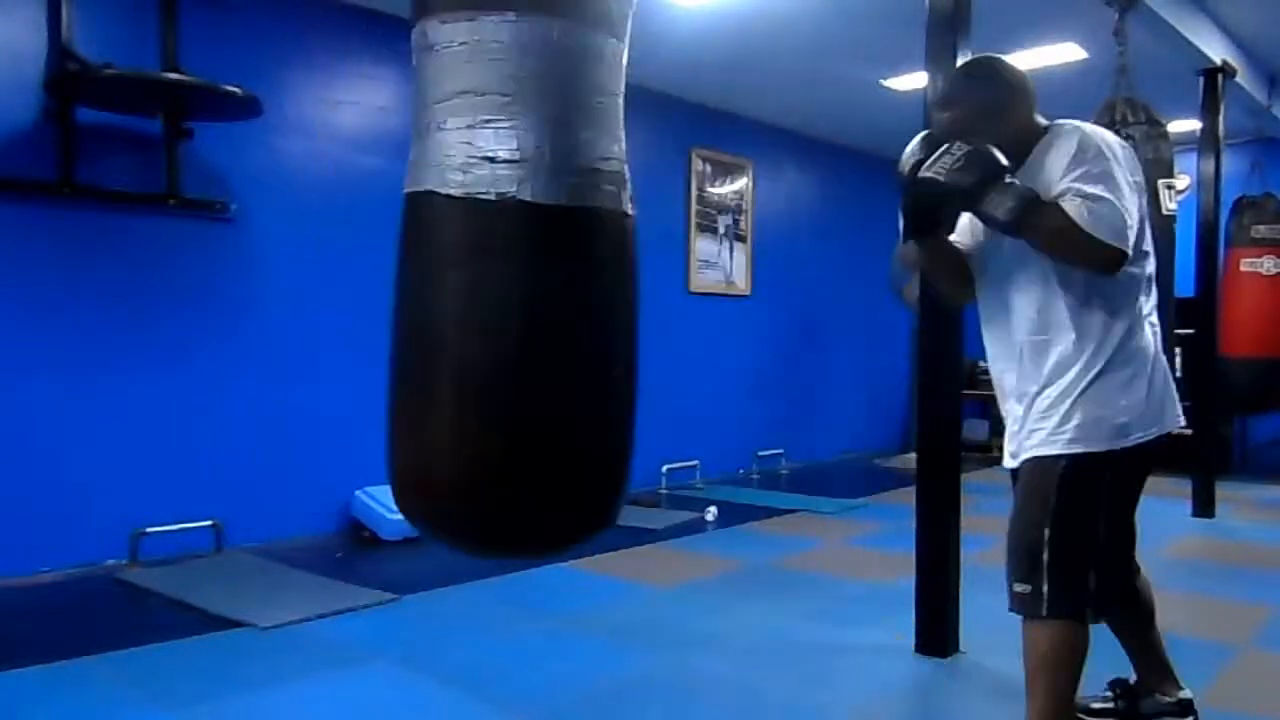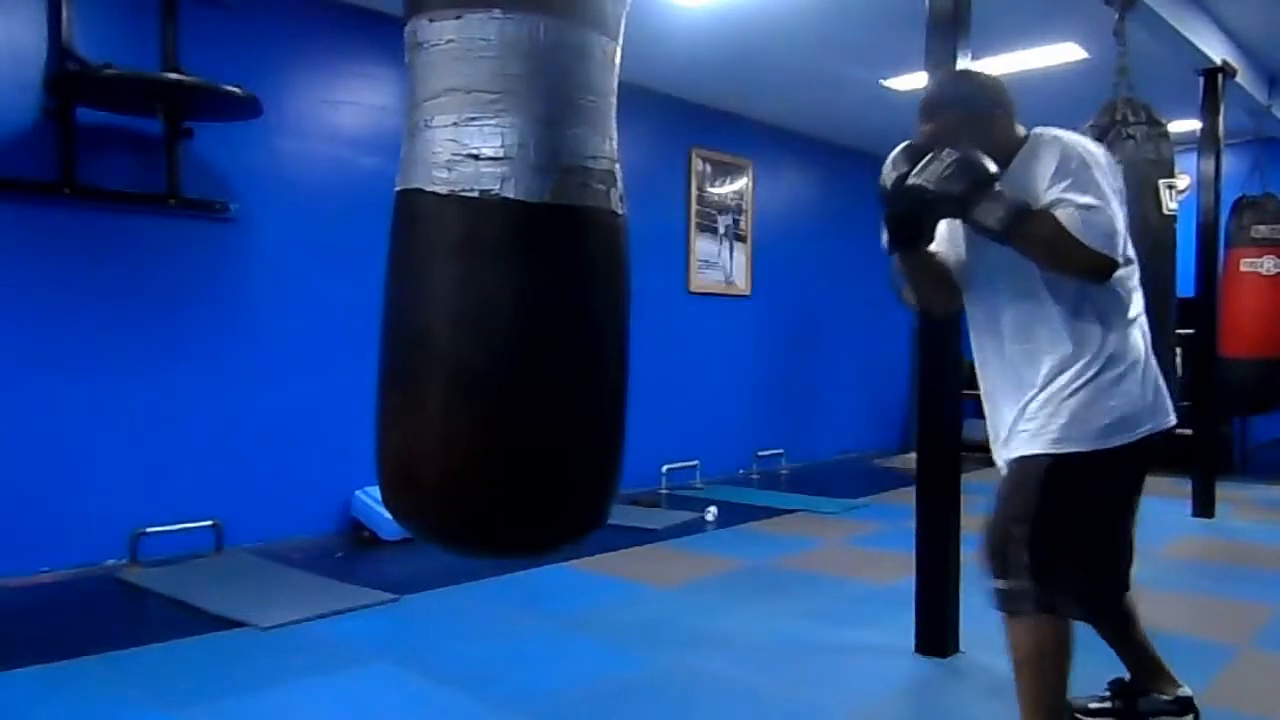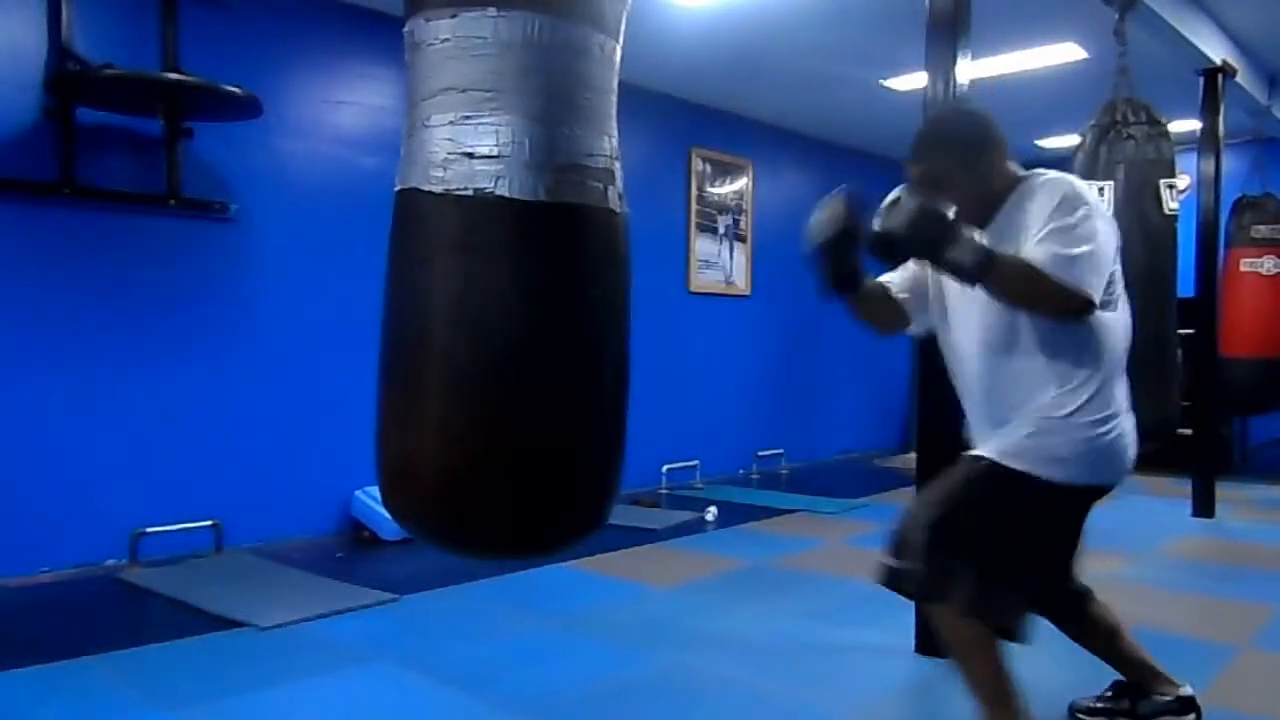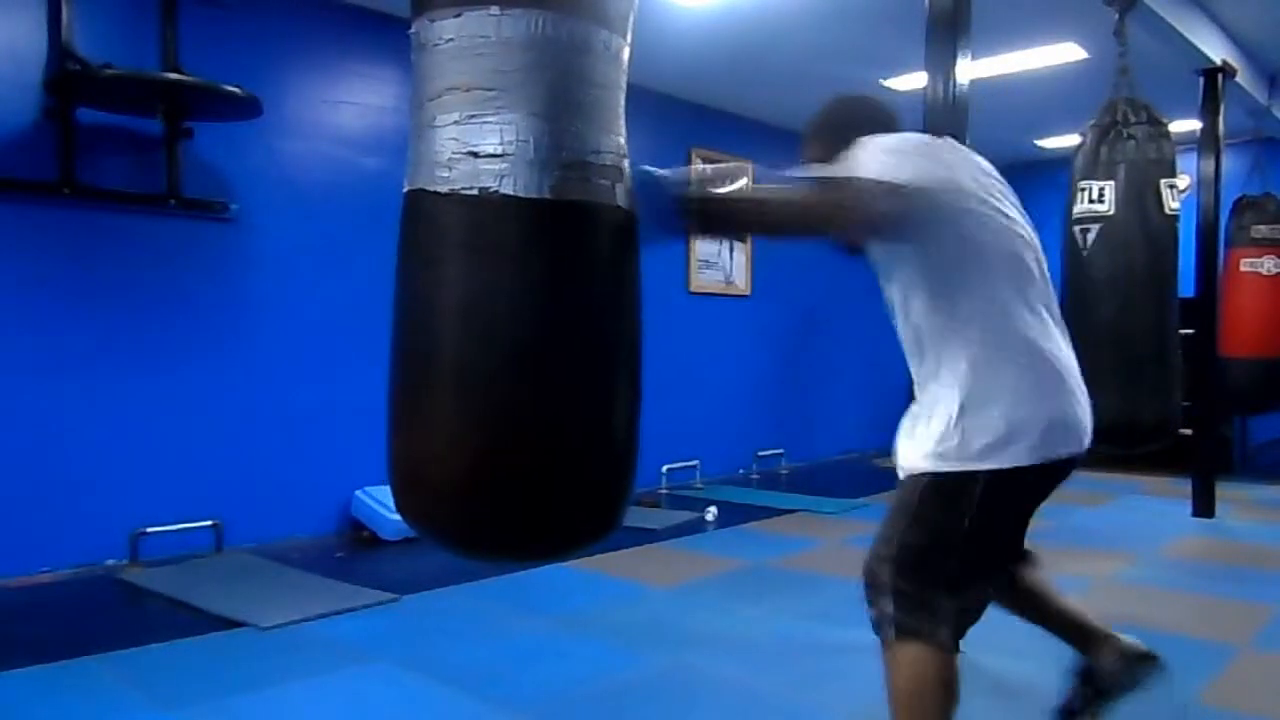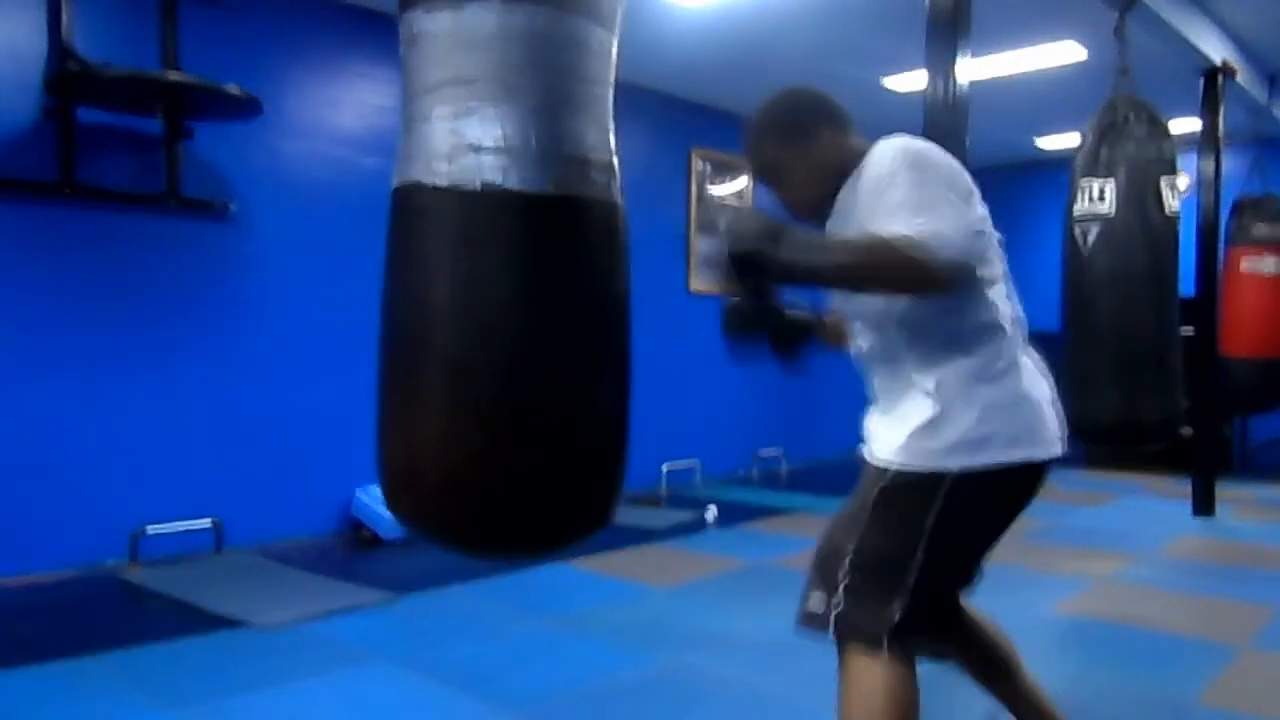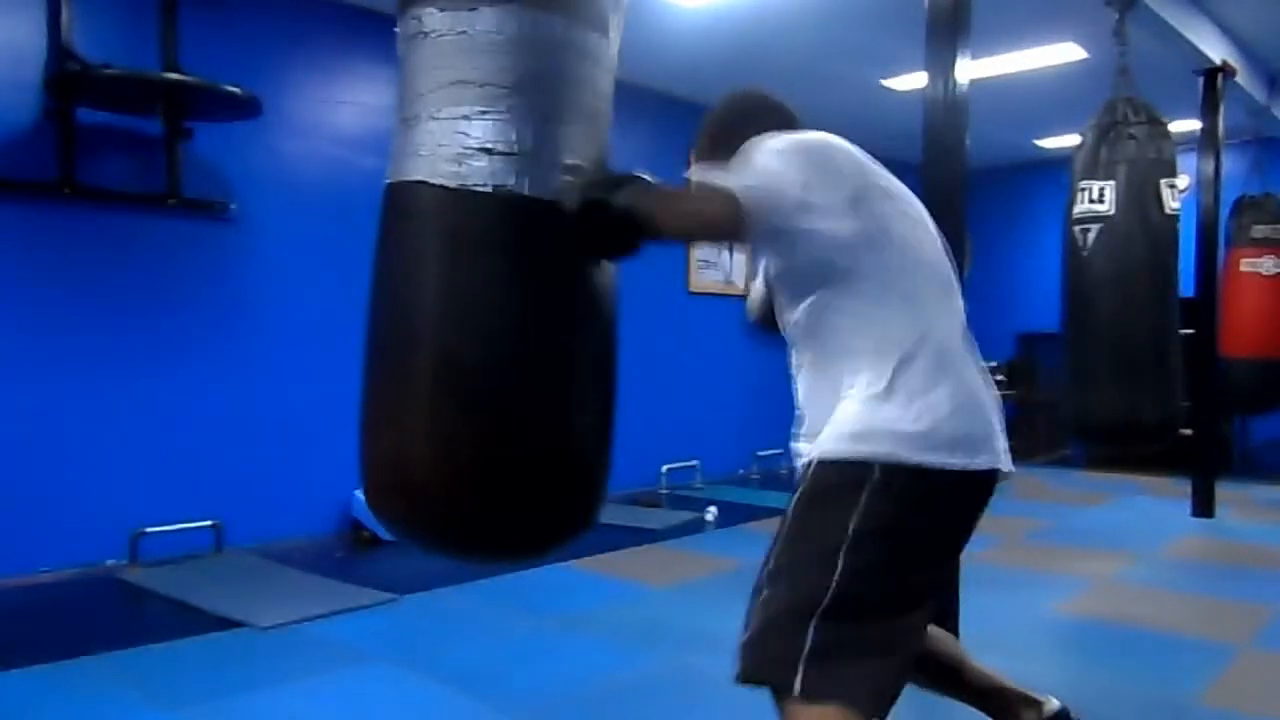
dt=0.5s
person 1, frame 1
left shoulder: (1086, 148)
right shoulder: (990, 169)
left elbow: (1105, 248)
right elbow: (962, 286)
left wrist: (996, 197)
right wrist: (926, 225)
left hip: (1089, 406)
right hip: (1054, 409)
left knee: (1049, 574)
right knee: (1098, 560)
person 1, frame 2
left shoulder: (1067, 156)
right shoulder: (969, 186)
left elbow: (1096, 257)
right elbow: (942, 297)
left wrist: (988, 206)
right wrist: (908, 235)
left hip: (1088, 408)
right hip: (1044, 413)
left knee: (1029, 566)
right knee: (1081, 566)
person 1, frame 3
left shoulder: (1062, 200)
right shoulder: (949, 225)
left elbow: (1068, 298)
right elbow: (890, 314)
left wrist: (957, 250)
right wrist: (846, 273)
left hip: (1062, 438)
right hip: (1030, 440)
left knee: (928, 552)
right knee: (1044, 585)
person 1, frame 4
left shoulder: (900, 151)
right shoulder: (946, 168)
left elbow: (848, 209)
left wrist: (704, 206)
left hip: (996, 422)
right hip: (1038, 413)
left knee: (910, 594)
right knee: (975, 559)
right ankle: (1109, 653)
person 1, frame 5
left shoulder: (903, 165)
right shoulder: (856, 205)
left elbow: (937, 269)
right elbow: (879, 328)
left wrist: (785, 254)
left hip: (968, 434)
right hip: (958, 433)
left knee: (866, 619)
right knee: (918, 603)
person 1, frame 6
left shoulder: (794, 153)
right shoulder: (858, 180)
left elbow: (717, 211)
left wrist: (627, 202)
right wrist: (789, 310)
left hip: (894, 442)
left knee: (808, 661)
right knee: (877, 630)
